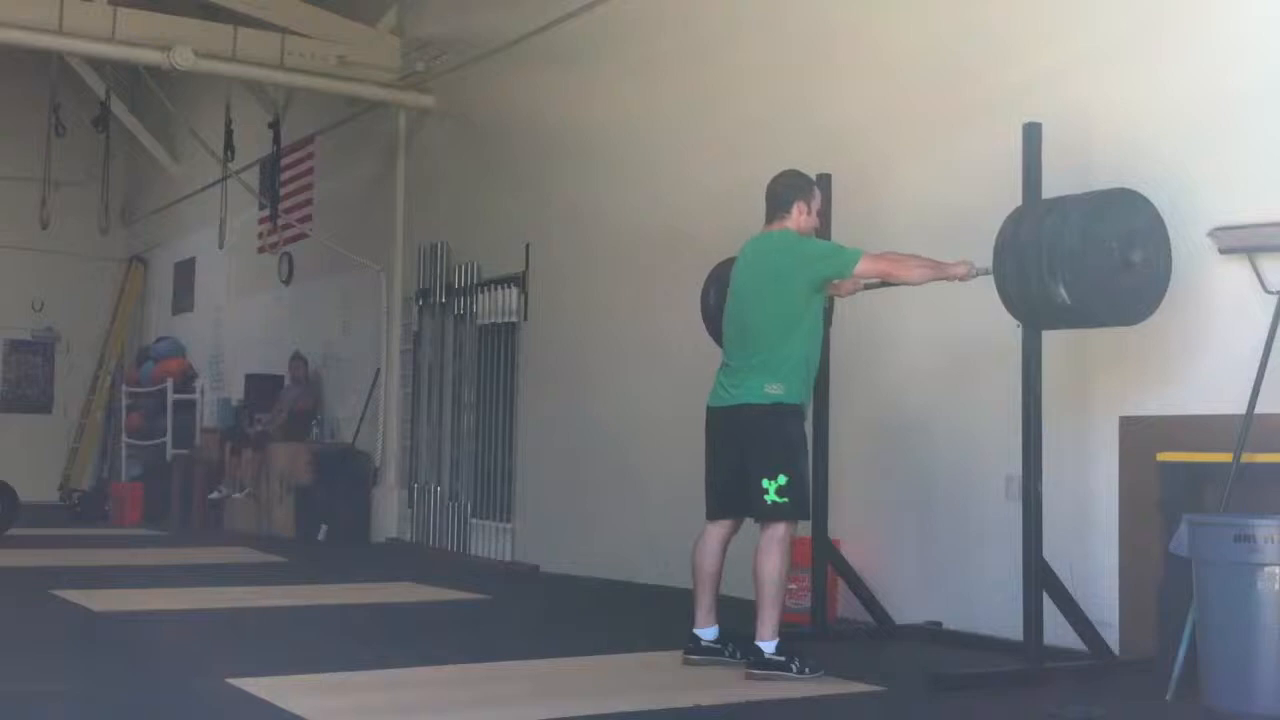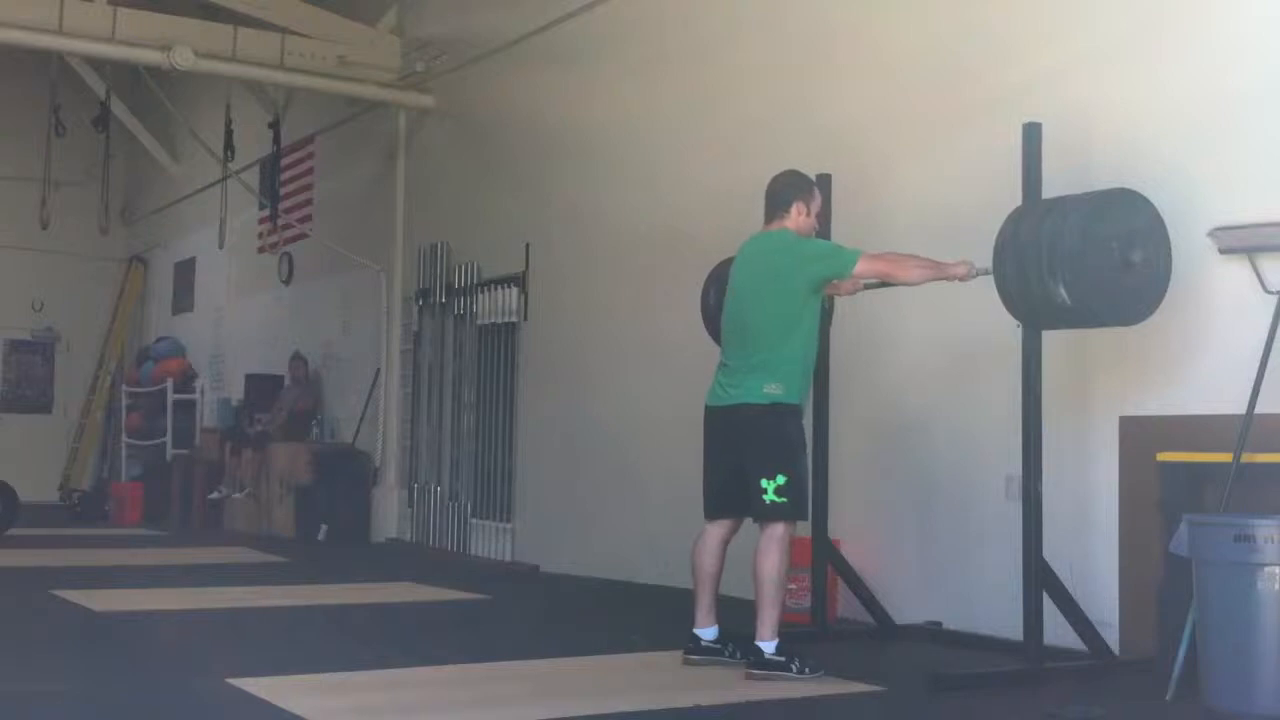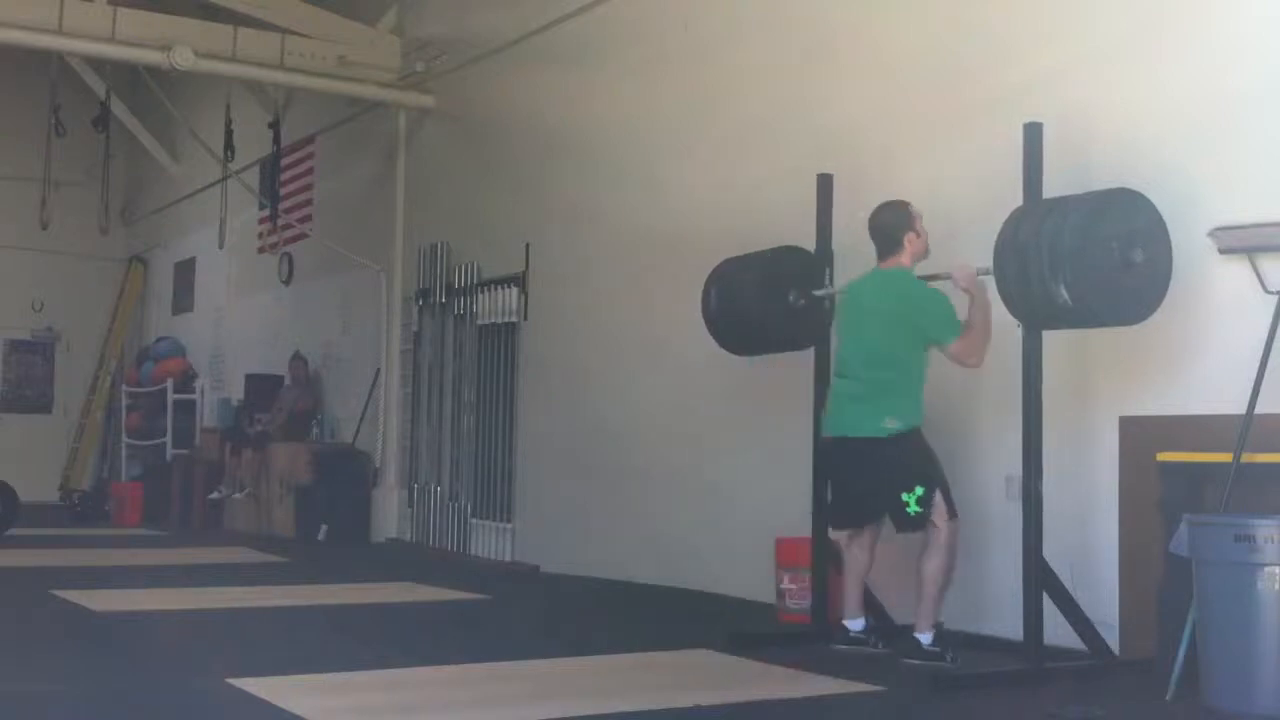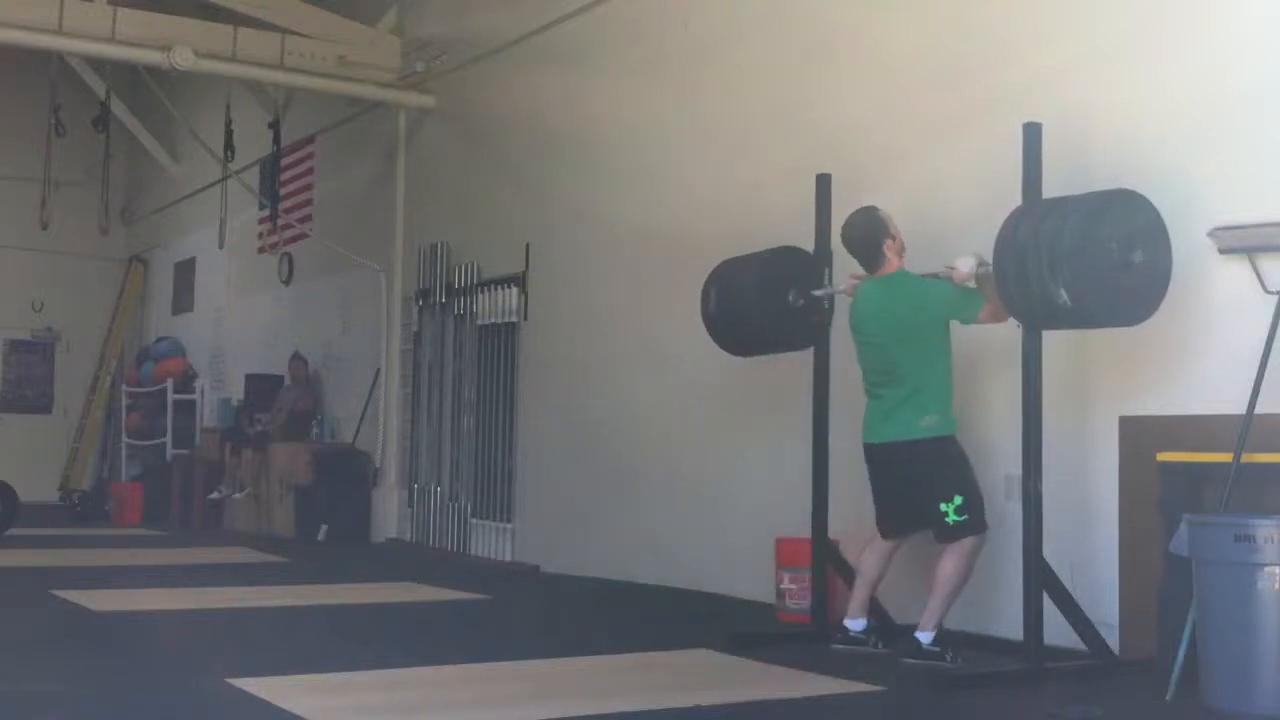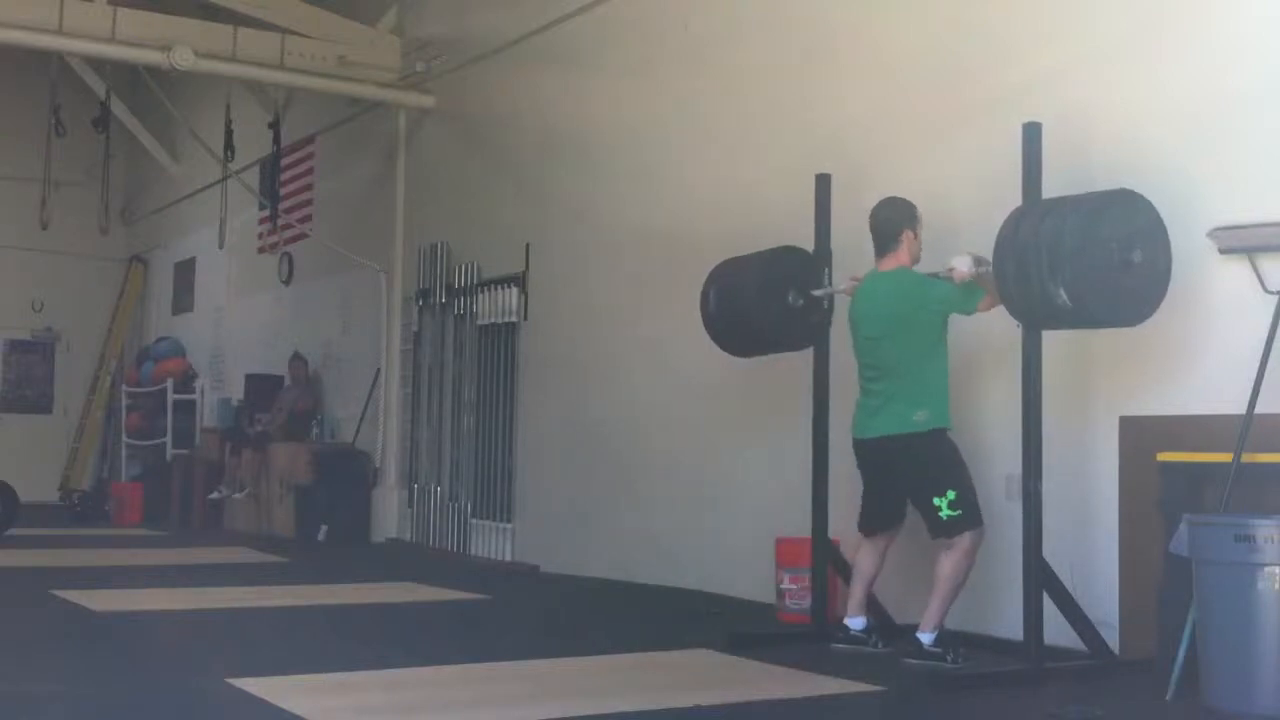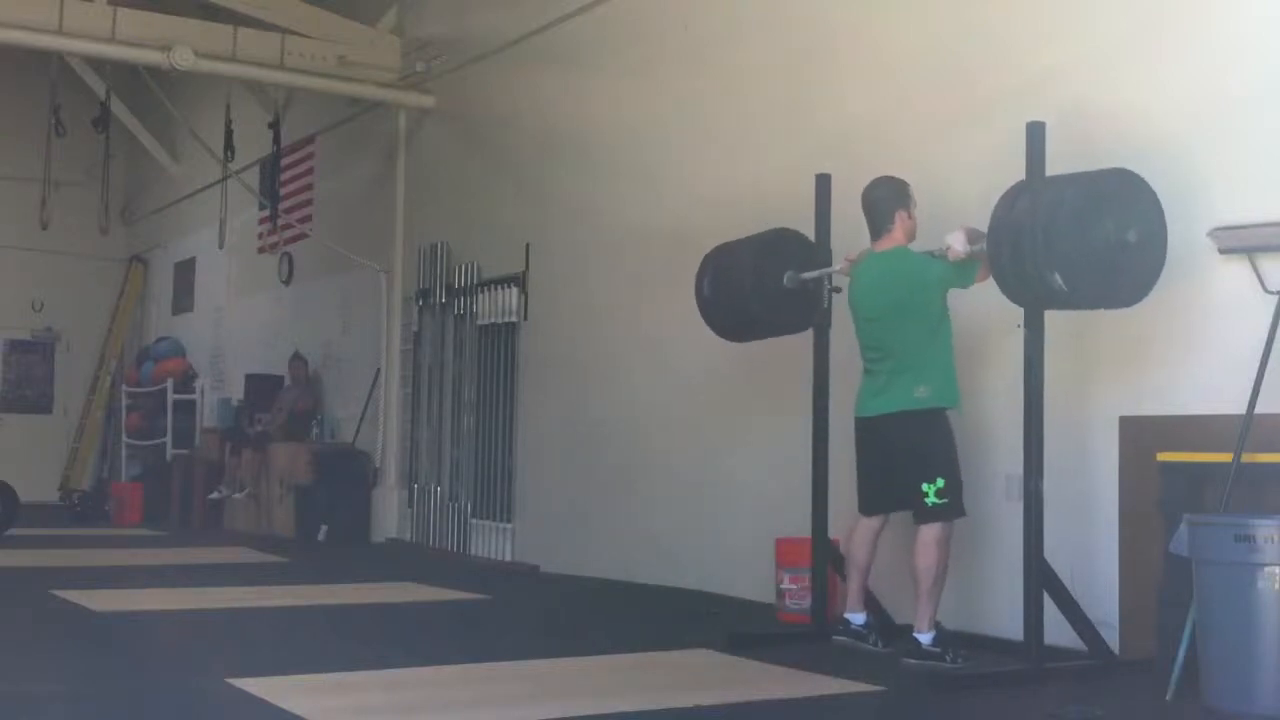
dt=0.5s
person 1, frame 1
left shoulder: (753, 252)
right shoulder: (802, 252)
right elbow: (888, 267)
left wrist: (830, 291)
right wrist: (949, 270)
left hip: (727, 407)
right hip: (768, 409)
left knee: (721, 522)
right knee: (777, 525)
left ankle: (704, 636)
right ankle: (767, 650)
person 1, frame 2
left shoulder: (751, 252)
right shoulder: (801, 251)
right elbow: (888, 267)
left wrist: (830, 288)
right wrist: (950, 270)
left hip: (725, 407)
right hip: (767, 409)
left knee: (720, 521)
right knee: (777, 525)
left ankle: (703, 636)
right ankle: (767, 651)
person 1, frame 3
left shoulder: (854, 292)
right shoulder: (924, 298)
right elbow: (971, 355)
right wrist: (977, 295)
left hip: (837, 435)
right hip: (889, 436)
left knee: (860, 527)
right knee: (941, 527)
left ankle: (853, 626)
right ankle: (923, 639)
person 1, frame 4
left shoulder: (860, 302)
right shoulder: (929, 293)
right elbow: (997, 311)
right wrist: (978, 275)
left hip: (880, 440)
right hip: (924, 440)
left knee: (890, 534)
right knee: (967, 536)
left ankle: (853, 626)
right ankle: (924, 639)
person 1, frame 5
left shoulder: (862, 295)
right shoulder: (926, 290)
right elbow: (990, 299)
right wrist: (975, 272)
left hip: (869, 434)
right hip: (916, 434)
left knee: (877, 531)
right knee: (964, 533)
left ankle: (853, 624)
right ankle: (927, 638)
person 1, frame 6
left shoulder: (860, 275)
right shoulder: (923, 268)
right elbow: (985, 268)
right wrist: (970, 245)
left hip: (872, 414)
right hip: (918, 413)
left knee: (871, 515)
right knee: (934, 523)
left ankle: (853, 618)
right ankle: (923, 638)
